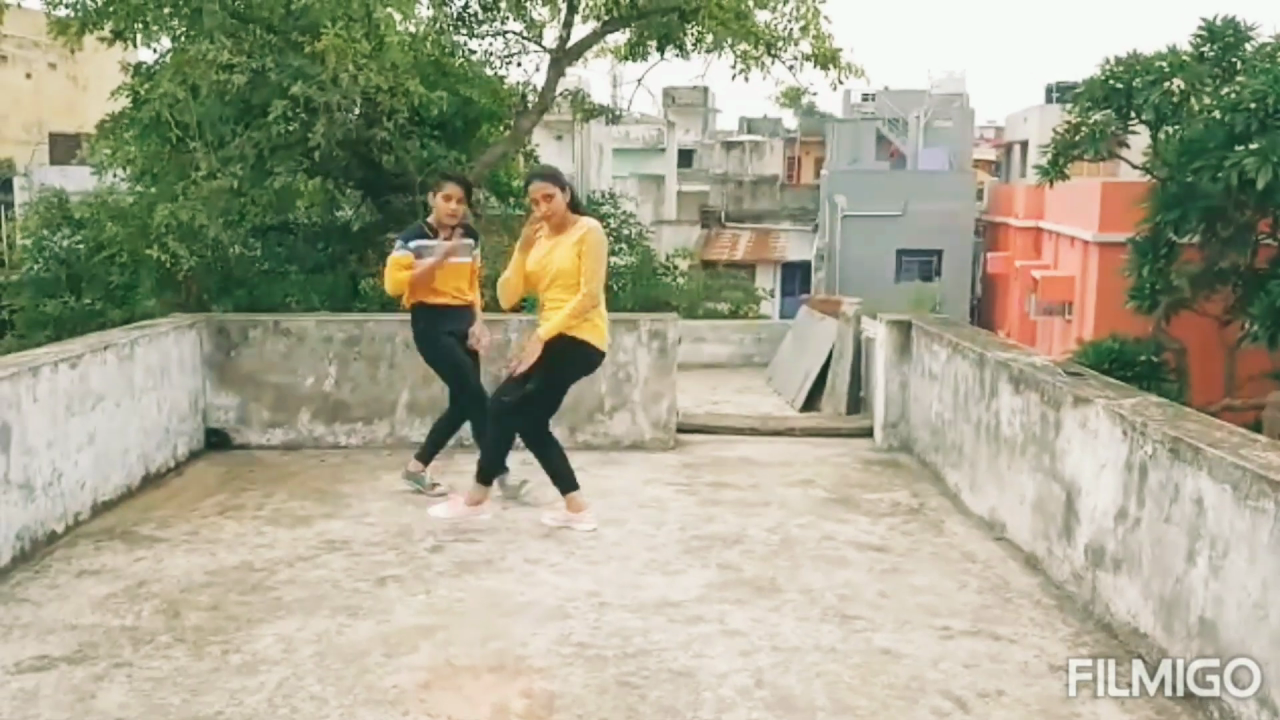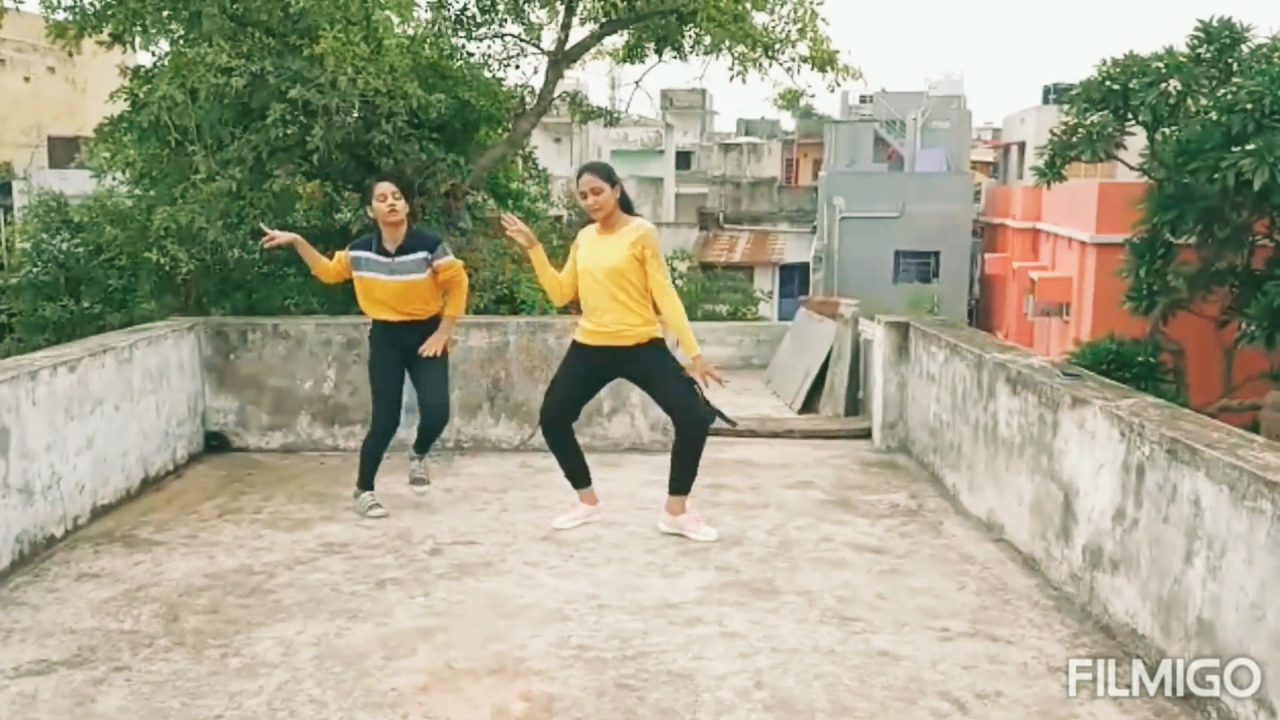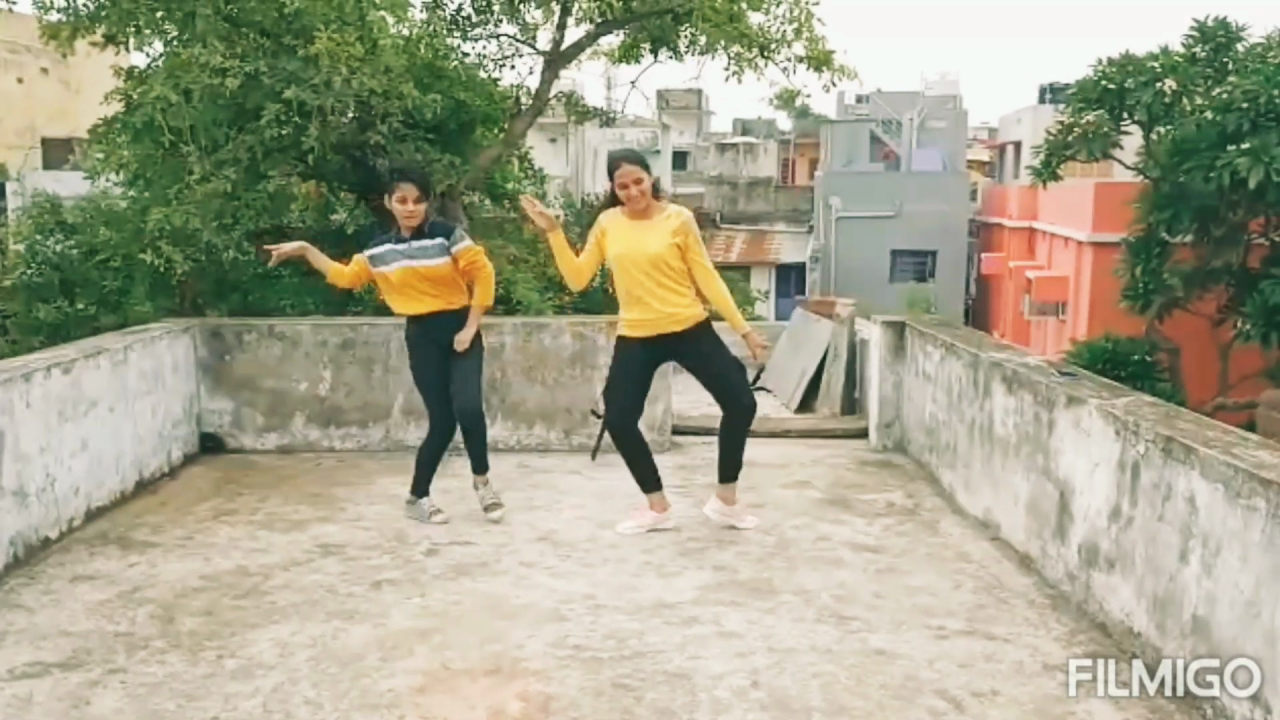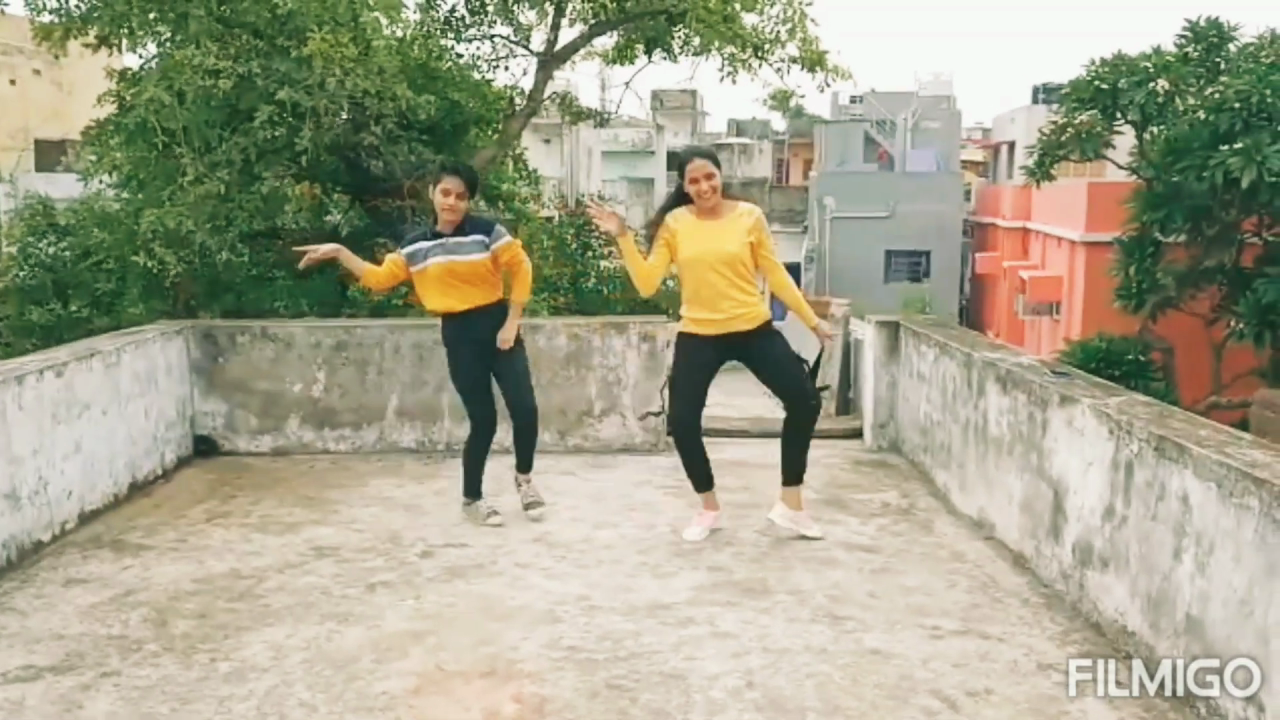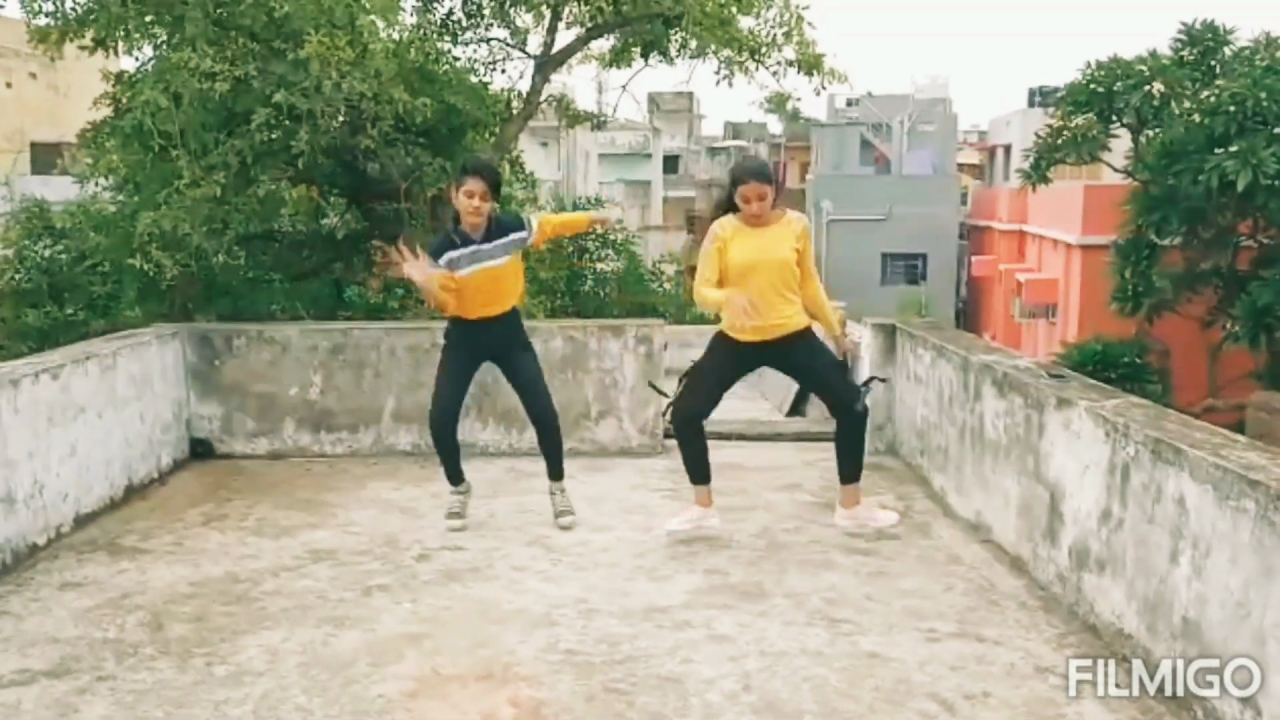
dt=0.5s
person 1, frame 1
left shoulder: (589, 231)
right shoulder: (534, 239)
left elbow: (590, 296)
right elbow: (507, 299)
left wrist: (540, 336)
right wrist: (521, 251)
left hip: (582, 340)
right hip: (553, 339)
left knee: (505, 405)
right knee: (530, 422)
left ankle: (477, 497)
right ankle: (576, 507)
person 1, frame 2
left shoulder: (641, 233)
right shoulder: (584, 238)
left elbow: (663, 295)
right elbow: (561, 294)
left wrist: (693, 353)
right wrist: (533, 248)
left hip: (641, 344)
right hip: (590, 346)
left knee: (695, 417)
right knee: (553, 421)
left ankle: (676, 512)
right ankle: (587, 501)
person 1, frame 3
left shoulder: (679, 219)
right shoulder: (606, 224)
left elbow: (706, 277)
right elbow: (577, 279)
left wrist: (743, 328)
right wrist: (553, 231)
left hip: (689, 328)
right hip: (636, 336)
left knee: (741, 403)
right knee: (618, 421)
left ankle: (725, 500)
right ankle: (658, 507)
person 1, frame 4
left shoulder: (749, 216)
right shoulder: (673, 224)
left elbow: (775, 274)
right elbow: (647, 284)
left wrist: (812, 320)
right wrist: (623, 237)
left hip: (754, 328)
right hip: (698, 335)
left knee: (805, 402)
right knee: (682, 420)
left ankle: (791, 505)
right ankle: (708, 507)
person 1, frame 5
left shoulder: (795, 225)
right shoulder: (721, 232)
left elbow: (809, 282)
right elbow: (702, 291)
left wrist: (835, 329)
right wrist: (730, 300)
left hip: (792, 335)
right hip: (737, 339)
left knee: (850, 406)
right knee: (686, 412)
left ankle: (851, 505)
right ankle: (702, 506)
person 2, frame 1
left shoulder: (469, 236)
right shoulder: (413, 239)
right elbow: (394, 284)
left wrist: (478, 321)
right wrist: (440, 258)
left hip: (462, 324)
right hip: (432, 326)
left knee: (464, 403)
right knee: (475, 398)
left ankle: (418, 467)
right ankle: (498, 471)
person 2, frame 2
left shoulder: (429, 244)
right shoulder: (360, 250)
left elbow: (457, 284)
right elbow: (330, 272)
left wrist: (443, 334)
right wrist: (297, 241)
left hip: (426, 335)
right hip: (385, 337)
left knee: (437, 413)
right knee: (386, 419)
left ankle: (418, 456)
right ankle: (364, 490)
person 2, frame 3
left shoulder: (447, 234)
right shoulder: (380, 249)
left elbow: (483, 274)
right elbow: (347, 277)
left wrist: (471, 326)
right wrist: (305, 249)
left hip: (459, 329)
right hip: (422, 335)
left knee: (468, 409)
right knee: (442, 422)
left ankle: (482, 480)
right ankle: (419, 497)
person 2, frame 4
left shoulder: (487, 231)
right shoulder: (416, 245)
left elbow: (519, 268)
right elbow: (380, 278)
left wrist: (513, 322)
right wrist: (337, 252)
left hip: (496, 325)
right hip: (459, 334)
left knee: (525, 409)
right knee: (483, 419)
left ankle: (524, 478)
right ankle: (473, 499)
person 2, frame 5
left shoulder: (513, 229)
right shoulder: (444, 249)
left elbow: (555, 225)
right elbow: (444, 303)
left wrist: (595, 218)
right wrist: (425, 282)
left hip: (508, 332)
right hip: (464, 335)
left knee: (544, 413)
right knee: (441, 419)
left ankle: (557, 490)
right ankle: (459, 489)
